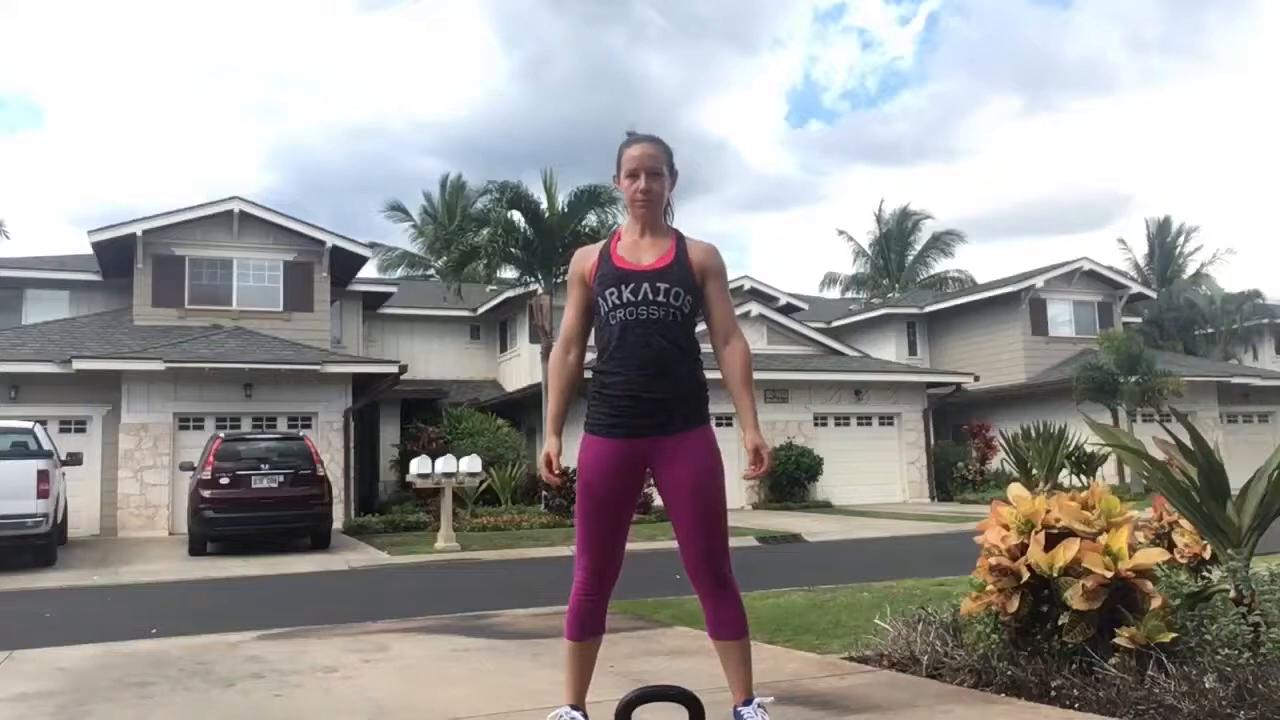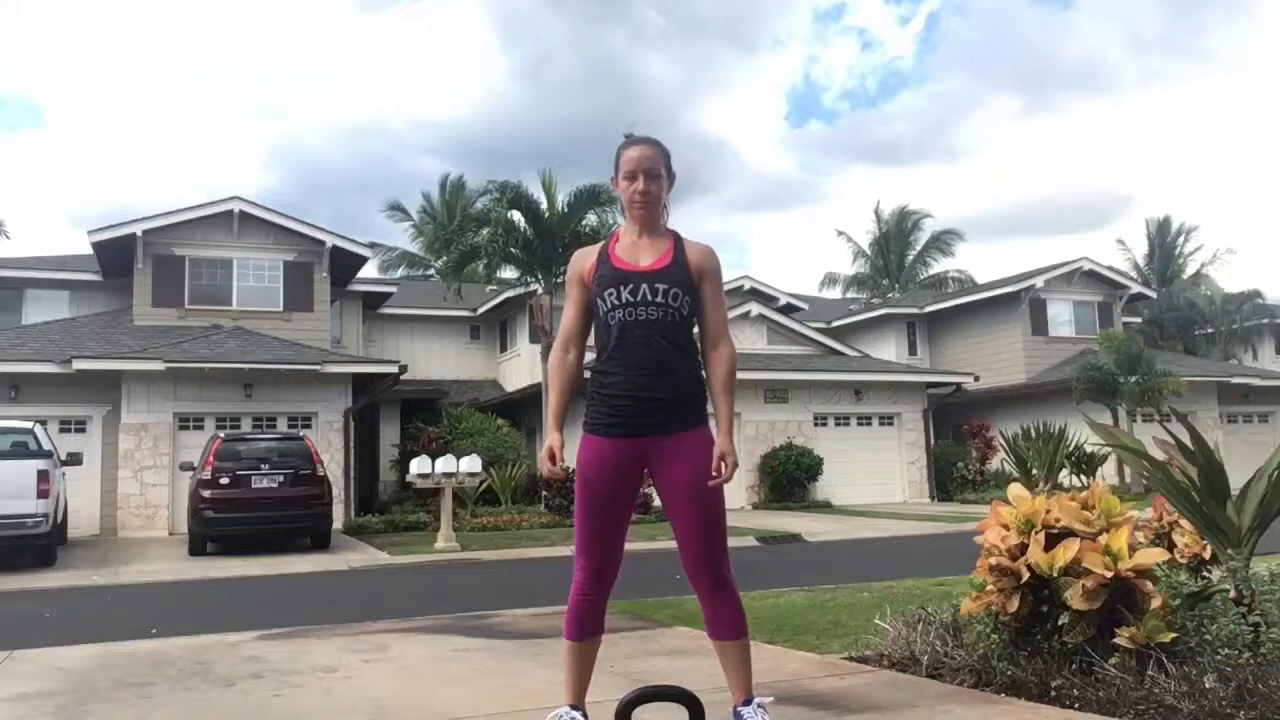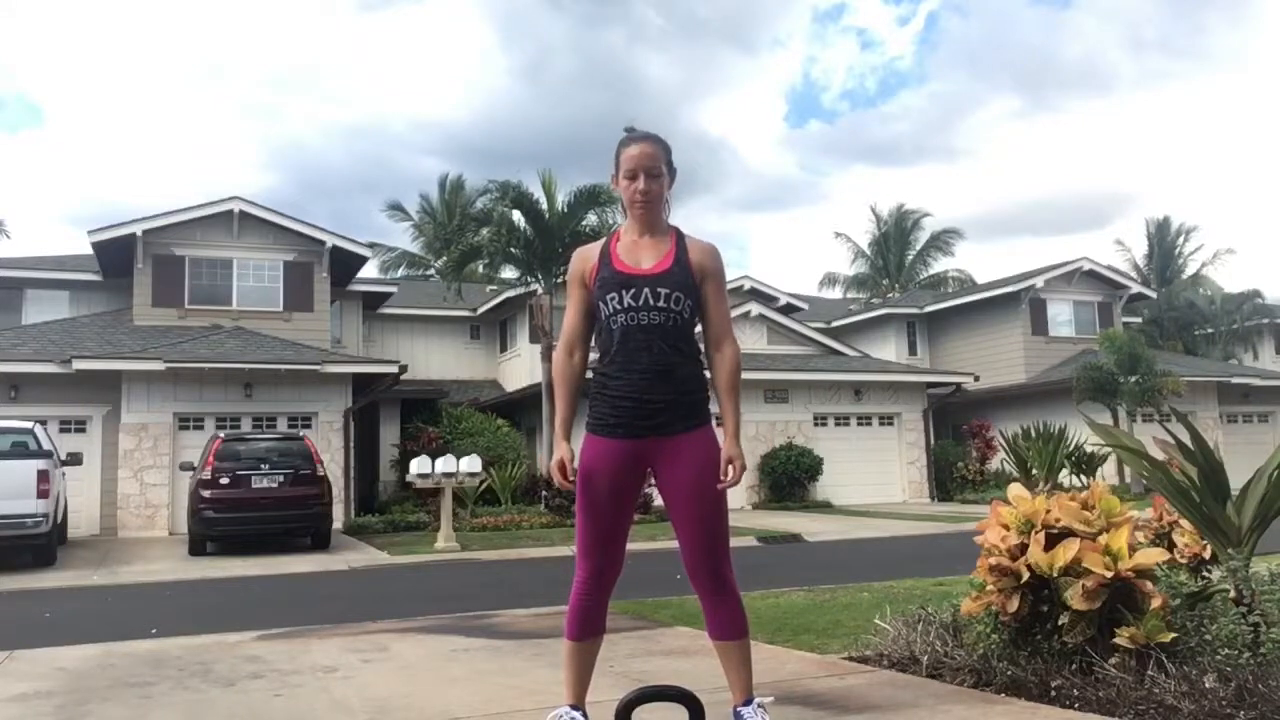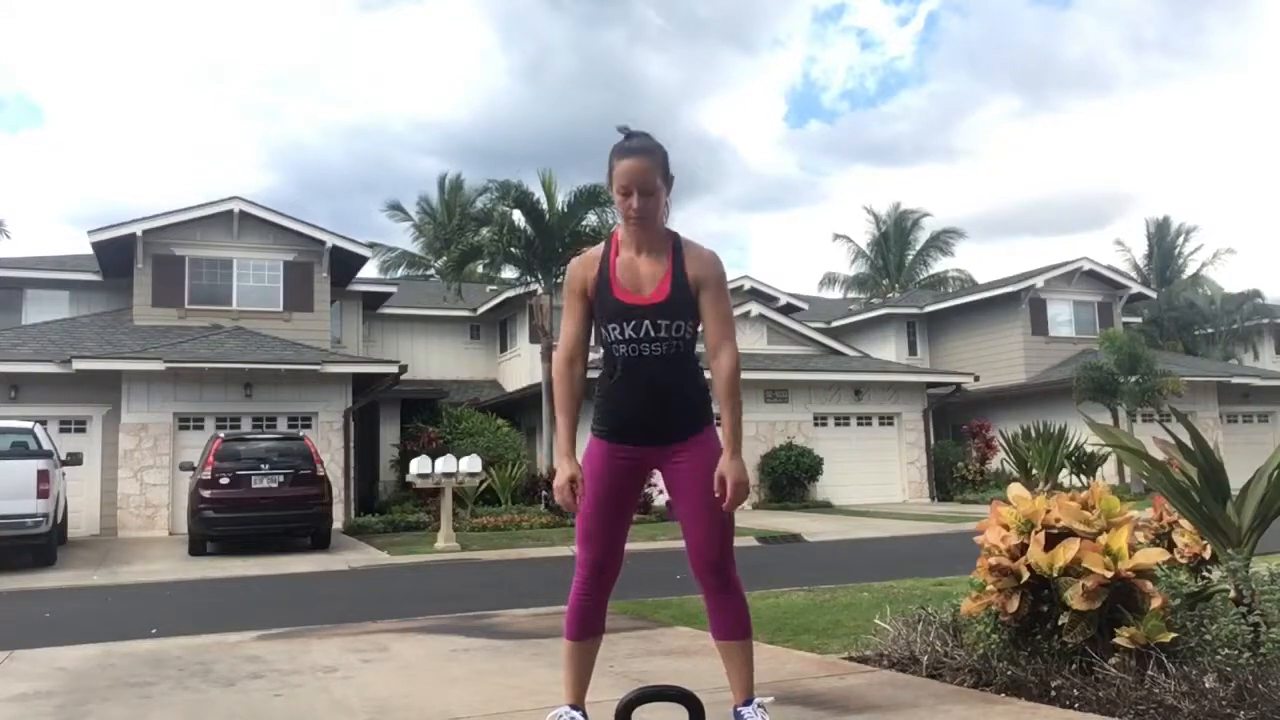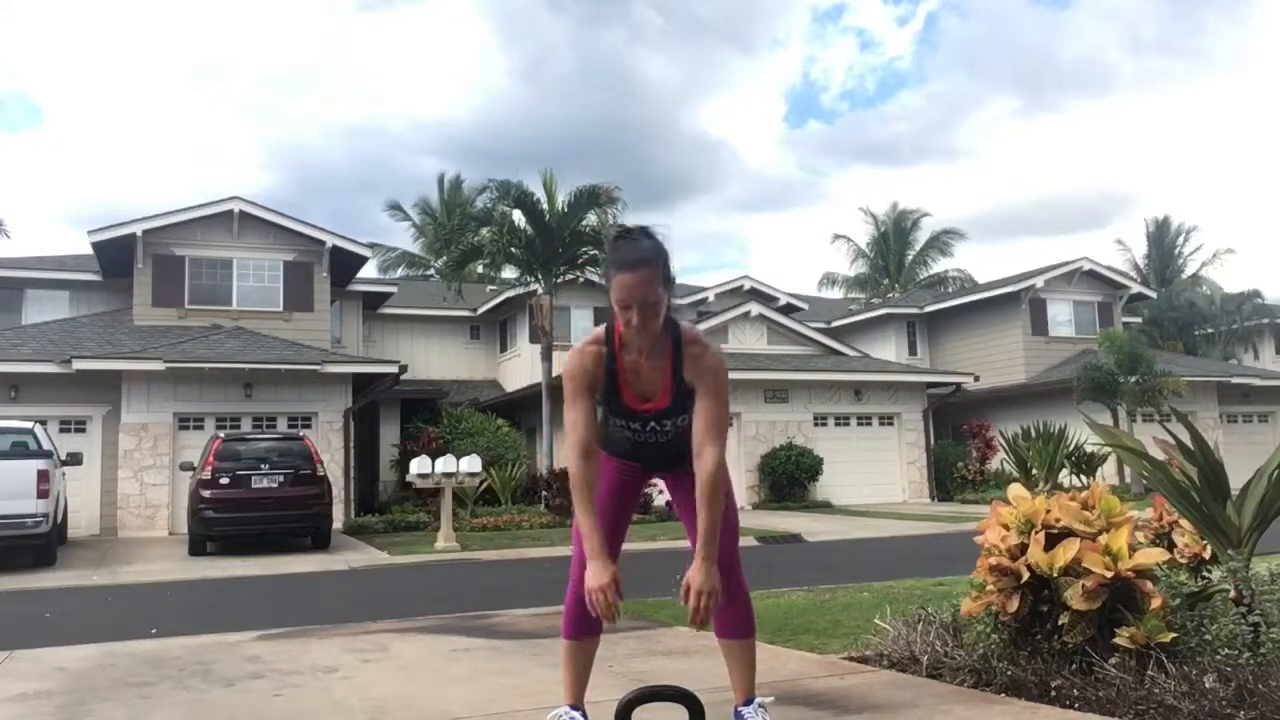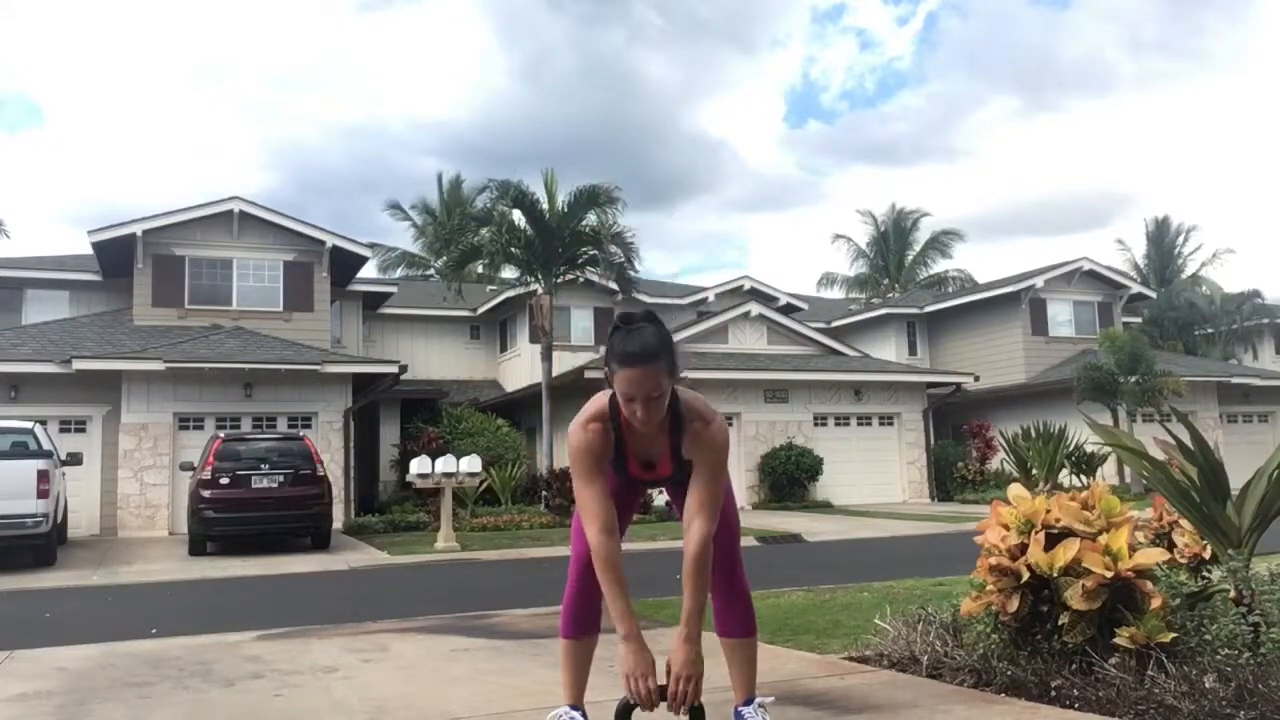
dt=0.3s
person 1, frame 1
left shoulder: (700, 256)
right shoulder: (589, 260)
left elbow: (729, 341)
right elbow: (568, 349)
left wrist: (750, 425)
right wrist: (552, 433)
left hip: (684, 431)
right hip: (608, 432)
left knee: (712, 572)
right knee: (592, 575)
person 1, frame 2
left shoulder: (697, 258)
right shoulder: (588, 261)
left elbow: (718, 347)
right elbow: (568, 348)
left wrist: (725, 432)
right wrist: (553, 427)
left hip: (683, 431)
right hip: (607, 432)
left knee: (711, 573)
right knee: (592, 575)
person 1, frame 3
left shoulder: (700, 256)
right shoulder: (589, 259)
left elbow: (722, 347)
right elbow: (570, 350)
left wrist: (731, 434)
right wrist: (561, 437)
left hip: (686, 432)
right hip: (609, 434)
left knee: (712, 573)
right knee: (593, 574)
person 1, frame 4
left shoulder: (700, 265)
right shoulder: (586, 268)
left elbow: (724, 359)
right elbow: (568, 363)
left wrist: (731, 452)
right wrist: (565, 457)
left hip: (690, 438)
right hip: (614, 440)
left knee: (716, 569)
right knee: (593, 572)
person 1, frame 5
left shoulder: (700, 356)
right shoulder: (587, 357)
left elbow: (710, 453)
right elbow: (580, 457)
left wrist: (704, 561)
right wrist: (598, 558)
left hip: (684, 457)
right hip: (618, 456)
left knee: (723, 571)
right knee: (586, 575)
person 1, frame 6
left shoulder: (706, 428)
right shoulder: (588, 429)
left elbow: (699, 539)
right elbow: (601, 539)
left wrist: (689, 641)
right wrist: (629, 640)
left hip: (688, 470)
right hip: (617, 473)
left knee: (726, 566)
right knee: (585, 566)
